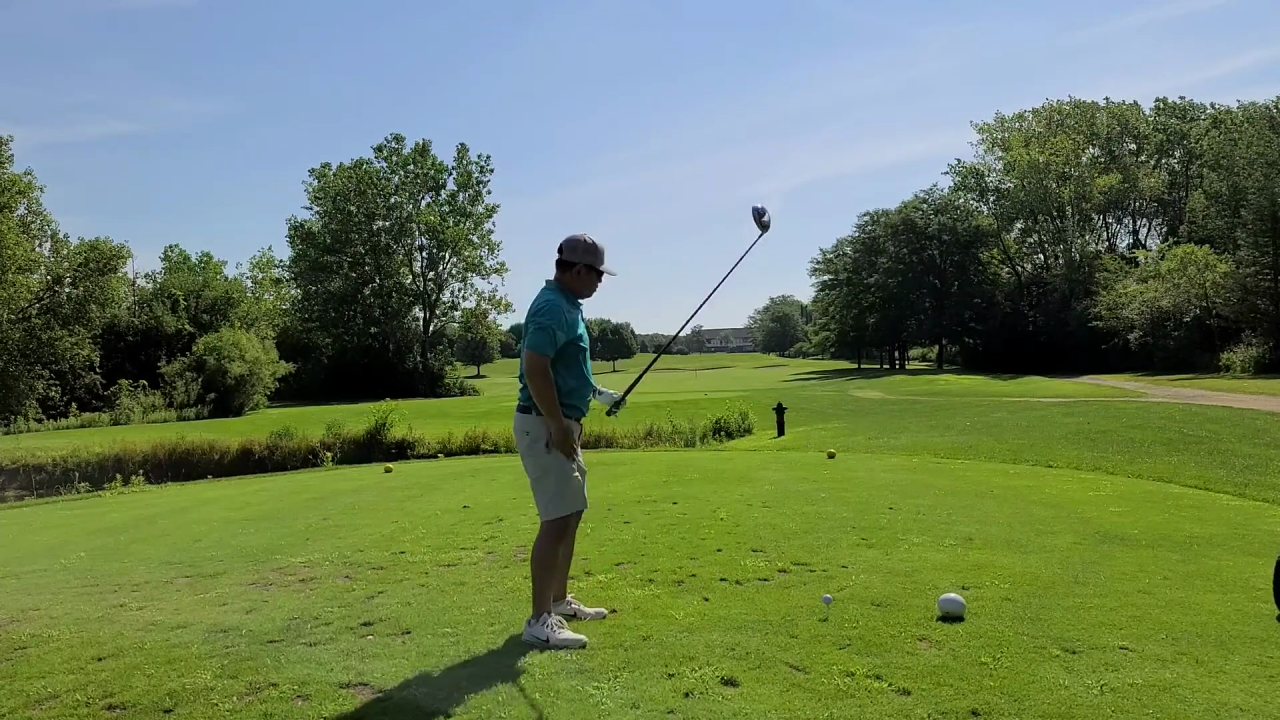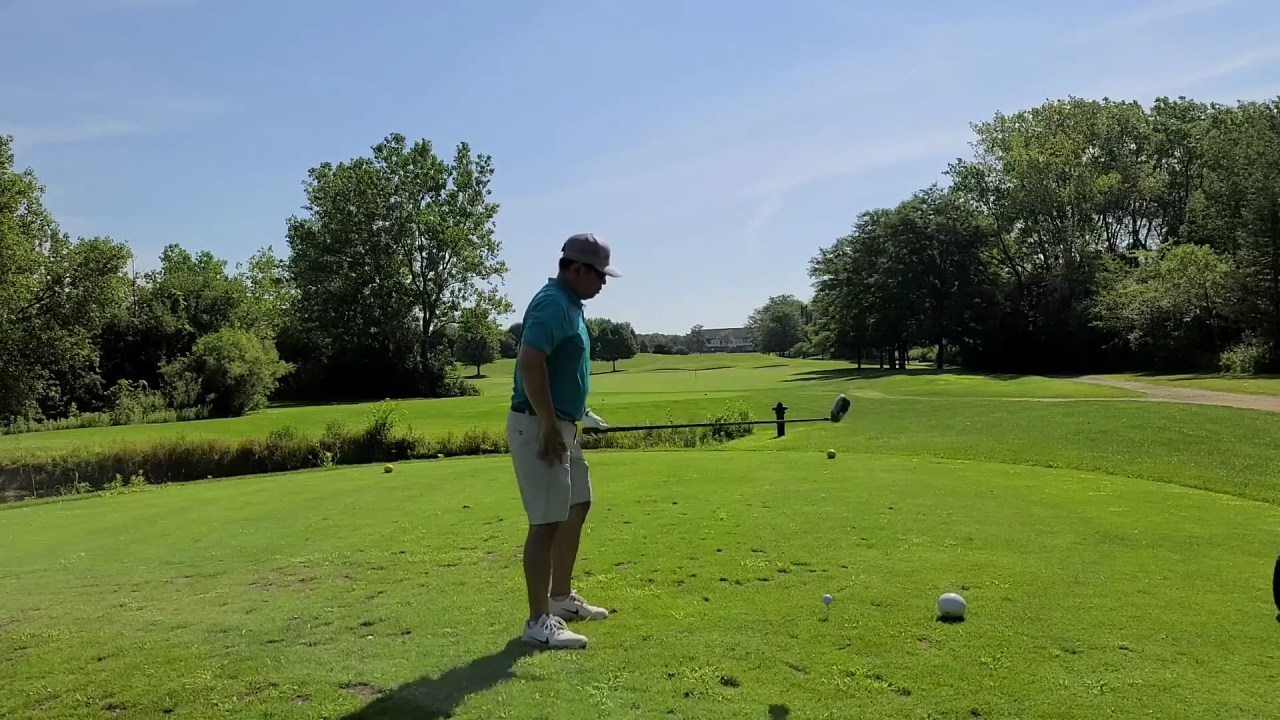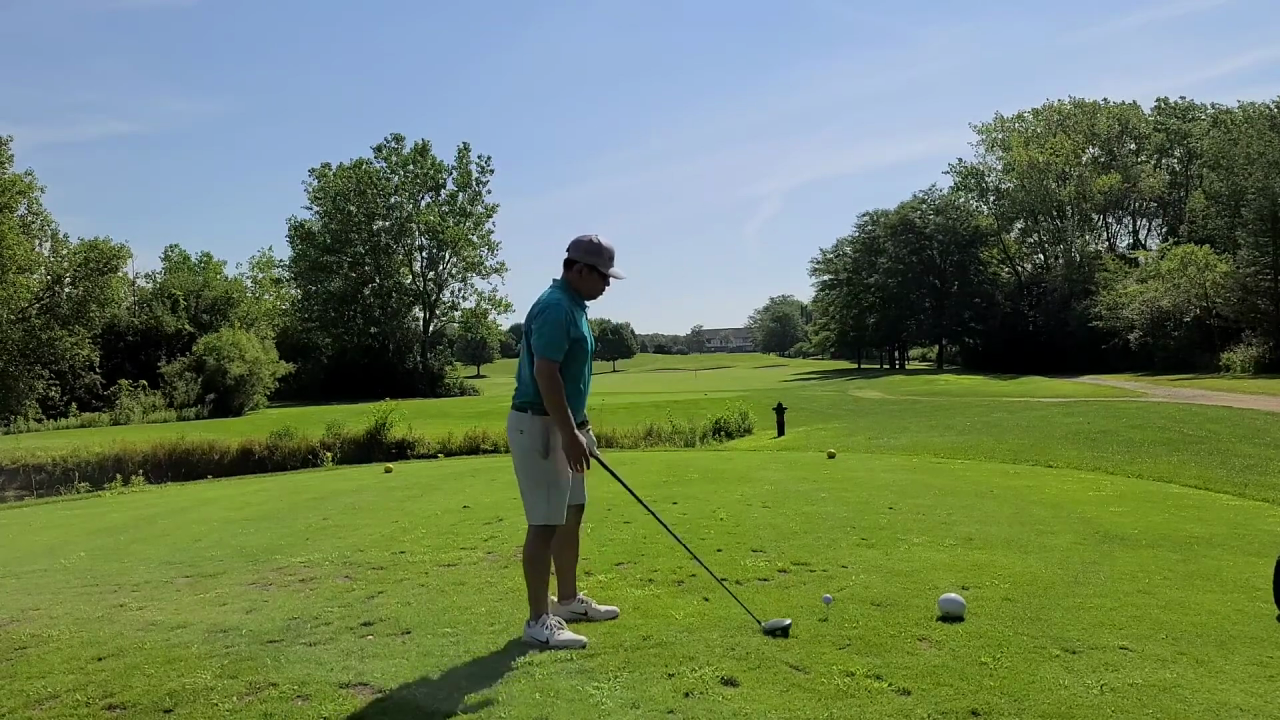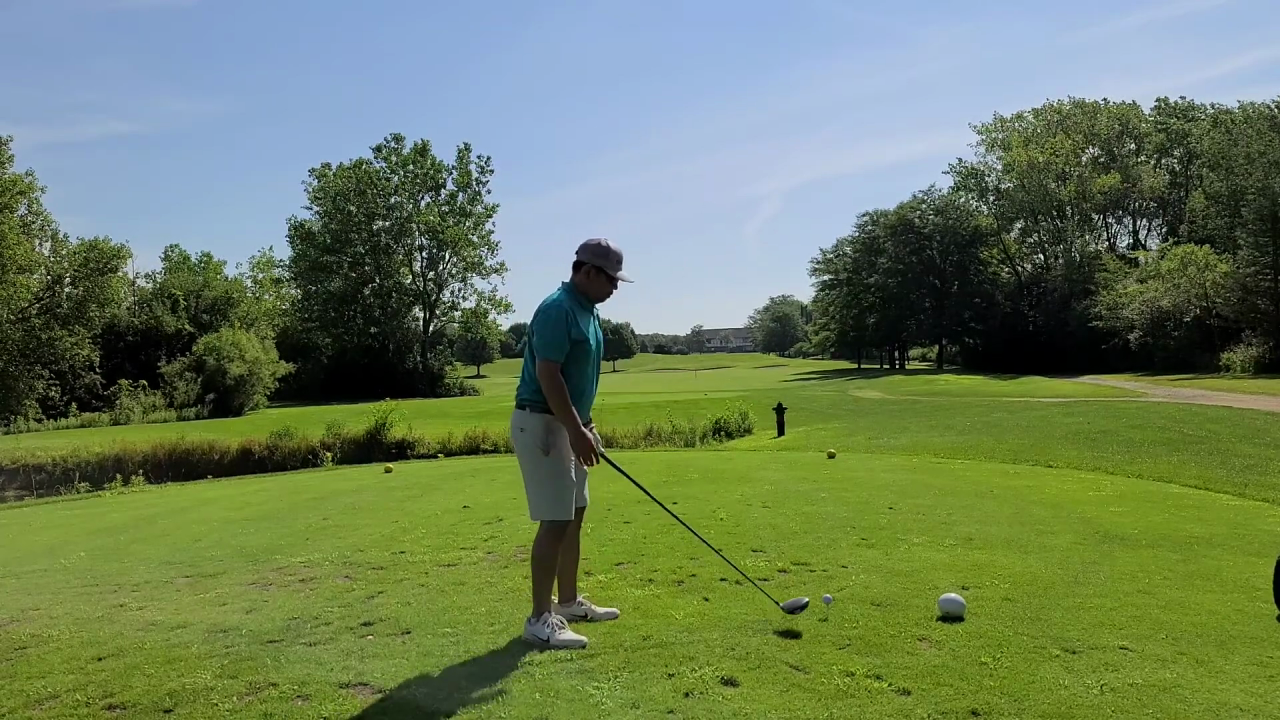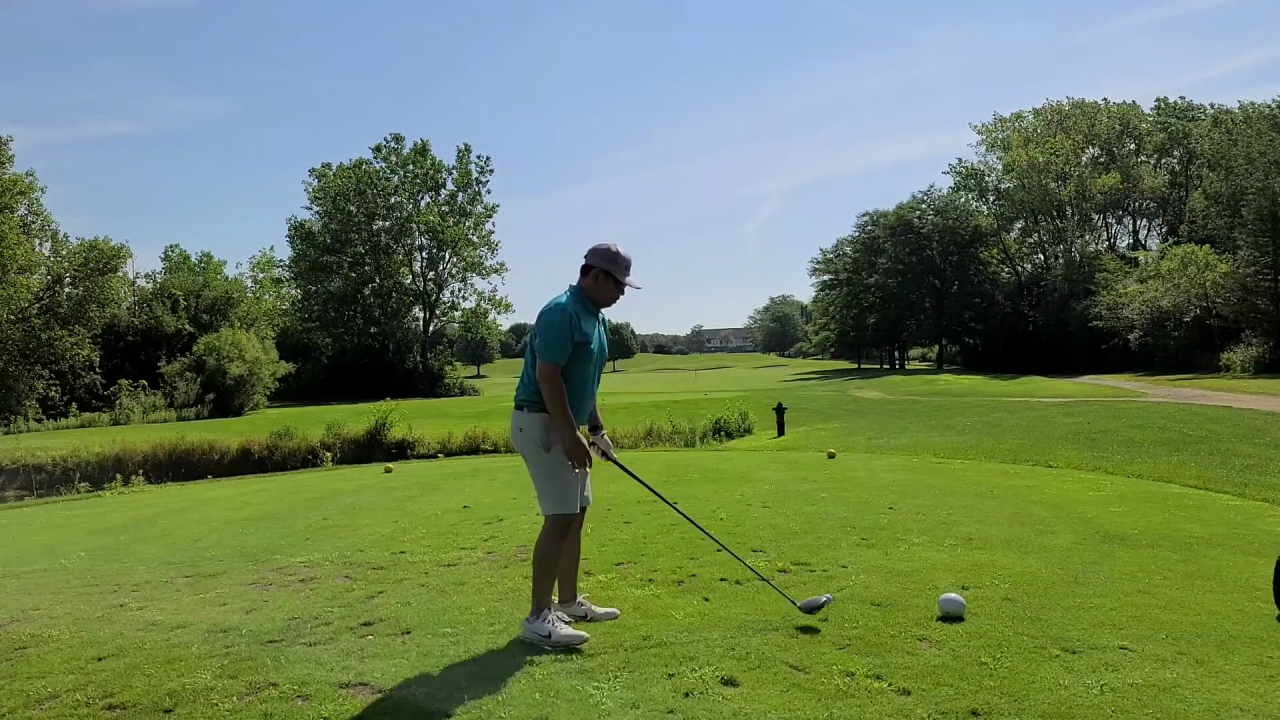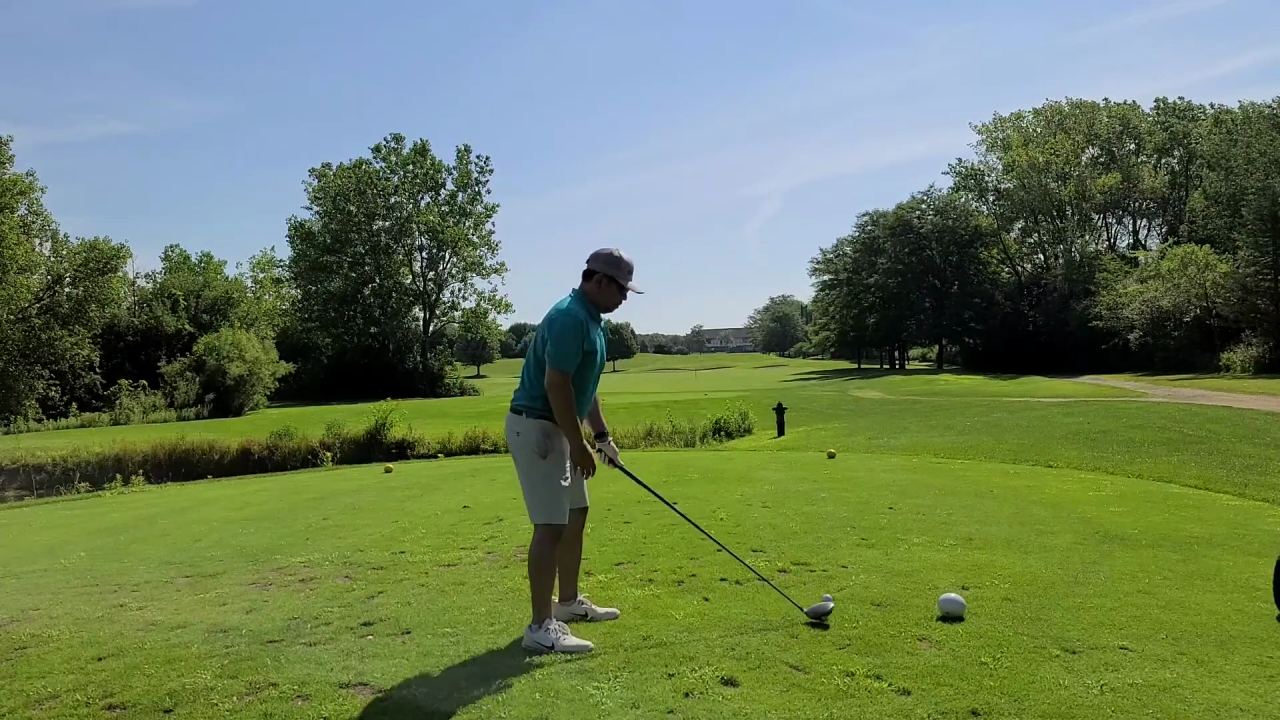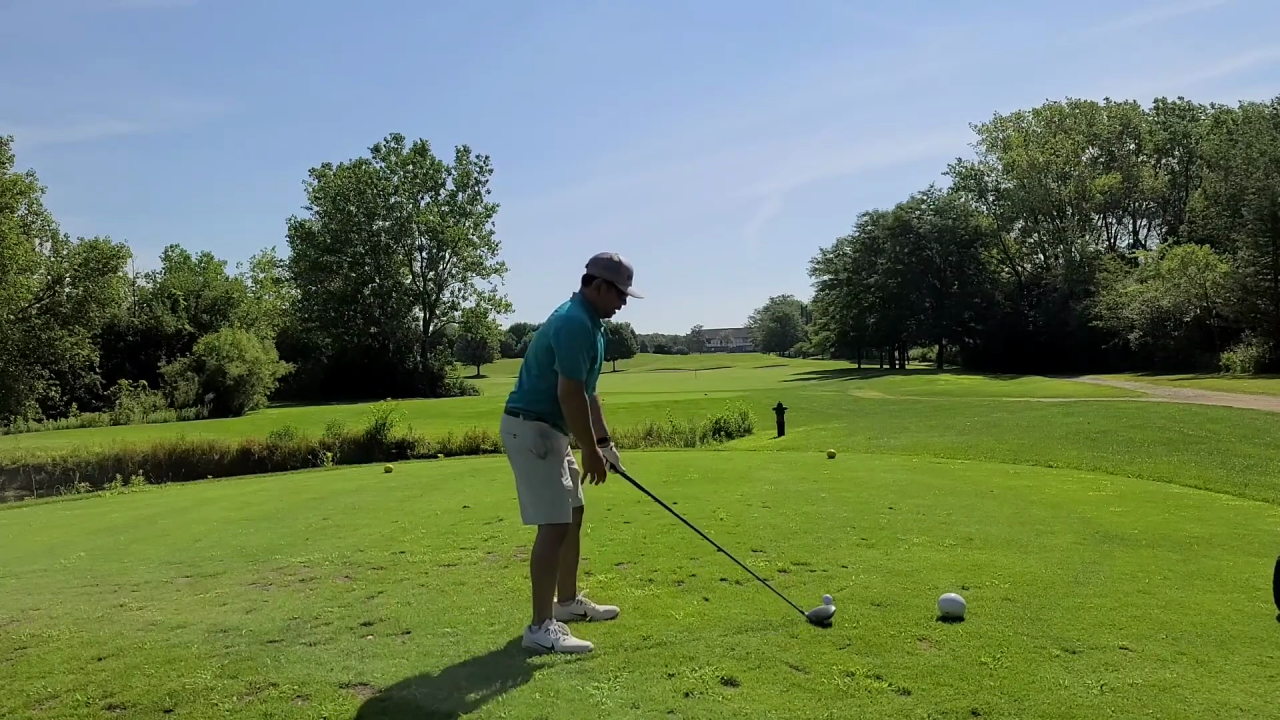
dt=0.2s
person 1, frame 1
left shoulder: (564, 304)
right shoulder: (553, 306)
right elbow: (534, 366)
left wrist: (596, 392)
right wrist: (556, 425)
left hip: (563, 423)
right hip: (546, 427)
left knee: (571, 514)
right knee: (558, 519)
left ankle: (559, 600)
right ankle: (540, 621)
person 1, frame 2
left shoulder: (568, 304)
right shoulder: (552, 303)
right elbow: (531, 362)
left wrist: (580, 415)
right wrist: (550, 426)
left hip: (559, 424)
right hip: (537, 426)
left knee: (575, 508)
right knee: (546, 522)
left ankle: (561, 597)
right ankle: (539, 621)
person 1, frame 3
left shoulder: (574, 307)
right shoulder: (555, 307)
right elbow: (545, 374)
left wrist: (581, 425)
right wrist: (571, 434)
left hip: (558, 426)
right hip: (538, 425)
left knee: (571, 515)
right knee: (544, 524)
left ankle: (569, 600)
right ankle: (539, 621)
person 1, frame 4
left shoulder: (588, 313)
right shoulder: (557, 309)
right elbow: (547, 374)
left wrist: (586, 425)
right wrist: (576, 430)
left hip: (564, 425)
right hip: (542, 423)
left knee: (573, 516)
right knee: (555, 520)
left ankle: (568, 602)
right ankle: (540, 618)
person 1, frame 5
left shoulder: (593, 317)
right shoulder: (562, 312)
right elbow: (547, 376)
left wrist: (595, 428)
right wrist: (572, 434)
left hip: (564, 425)
right hip: (541, 424)
left knee: (575, 515)
right knee: (560, 518)
left ankle: (568, 602)
right ankle: (539, 617)
person 1, frame 6
left shoulder: (590, 319)
right shoulder: (570, 317)
right elbow: (556, 384)
left wrist: (602, 436)
right wrist: (577, 445)
left hip: (554, 429)
right hip: (535, 427)
left knee: (574, 516)
right knee: (550, 524)
left ankle: (568, 601)
right ankle: (541, 626)
person 1, frame 7
left shoulder: (588, 323)
right shoulder: (574, 322)
left elbow: (588, 390)
right elbow: (570, 392)
left wrist: (604, 442)
right wrist: (589, 450)
left hip: (548, 430)
right hip: (531, 429)
left knee: (572, 516)
right knee: (553, 524)
left ankle: (568, 601)
right ankle: (541, 627)
